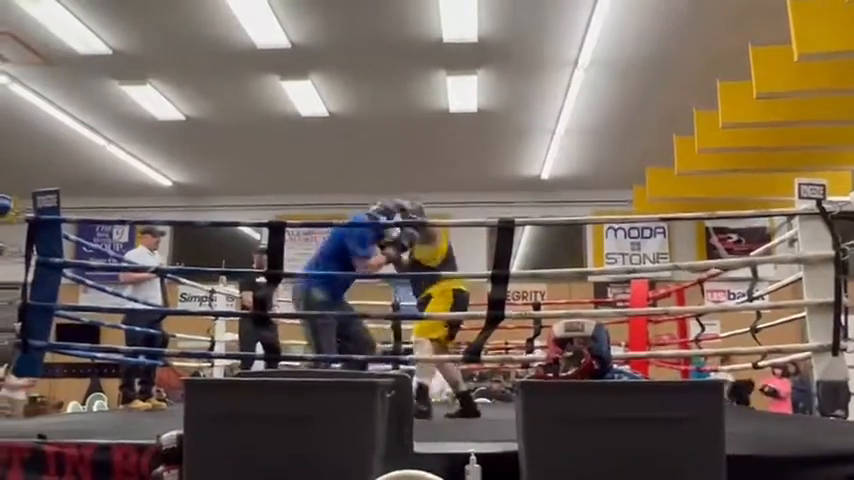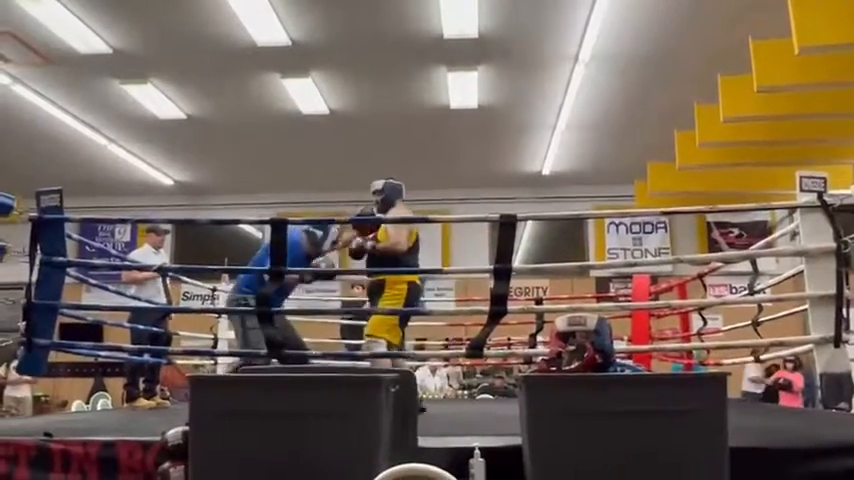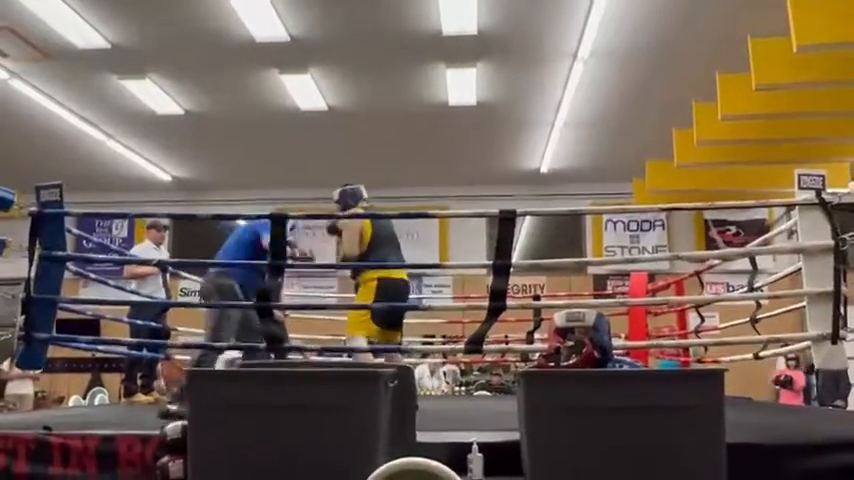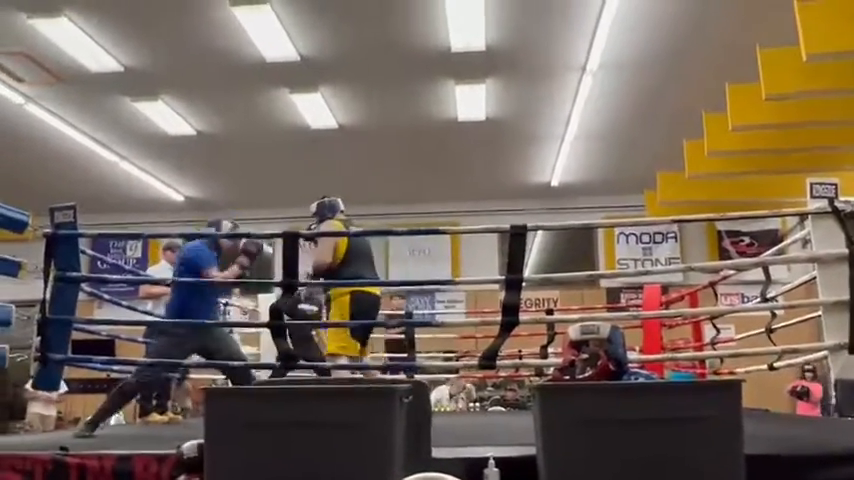
dt=0.4s
person 1, frame 1
left shoulder: (430, 235)
right shoulder: (418, 245)
right elbow: (405, 269)
left hip: (446, 296)
right hip: (438, 298)
left knee: (422, 341)
right knee: (439, 354)
left ankle: (421, 400)
right ankle: (468, 404)
person 1, frame 2
left shoulder: (399, 214)
right shoulder: (391, 218)
left elbow: (399, 246)
left wrist: (368, 246)
left hip: (397, 286)
right hip: (389, 287)
left knee: (375, 340)
right knee: (389, 343)
person 1, frame 3
left shoulder: (351, 217)
right shoulder: (381, 218)
left elbow: (350, 253)
left wrist: (340, 254)
right wrist: (340, 230)
left hip: (377, 282)
right hip: (399, 282)
left knee: (355, 336)
right knee: (389, 343)
person 1, frame 4
left shoulder: (329, 228)
left elbow: (323, 262)
left wrist: (315, 270)
left hip: (349, 296)
right hip: (370, 296)
left knee: (336, 356)
right knee: (355, 357)
person 2, frame 1
left shoulder: (157, 257)
right shoulder: (133, 255)
right elbow: (124, 277)
right wrist: (151, 274)
left hip: (155, 312)
right hip: (137, 311)
left knee: (153, 354)
right knee: (133, 355)
left ankle: (146, 394)
right ankle: (129, 397)
person 2, frame 2
left shoulder: (163, 255)
right shoulder: (138, 254)
right elbow: (126, 277)
right wrist: (152, 274)
left hip: (160, 310)
right hip: (143, 310)
left ankle: (150, 393)
right ankle: (133, 395)
person 2, frame 3
left shoulder: (164, 251)
right shoulder: (139, 250)
right elbow: (128, 273)
right wrist: (154, 270)
left hip: (160, 304)
right hip: (143, 304)
left knee: (156, 346)
right knee: (137, 346)
left ankle: (148, 388)
right ankle: (131, 391)
person 2, frame 4
right shoulder: (155, 270)
right elbow: (143, 292)
right wrist: (168, 290)
right hip: (158, 324)
left ankle: (162, 407)
right ankle: (146, 410)
person 3, frame 1
left shoulder: (365, 229)
right shoulder: (358, 229)
right elbow: (366, 267)
right wrist: (391, 252)
left hip: (330, 297)
right hip: (315, 295)
left knee: (362, 345)
right knee: (324, 359)
person 3, frame 2
left shoulder: (303, 246)
right shoulder: (292, 242)
right wrist: (304, 276)
left hip: (268, 307)
right hip: (246, 304)
left knee: (298, 353)
right knee: (255, 360)
person 3, frame 3
left shoulder: (249, 228)
right shoulder: (267, 224)
right elbow: (270, 246)
right wrist: (297, 253)
left hip: (236, 289)
right hip: (224, 285)
right knee: (219, 340)
person 3, frame 4
left shoulder: (210, 252)
right shoulder: (196, 250)
right elbow: (220, 279)
right wrist: (244, 260)
left hip: (207, 327)
right hip: (178, 328)
left knee: (239, 366)
right knee: (144, 377)
right ankle: (92, 422)
